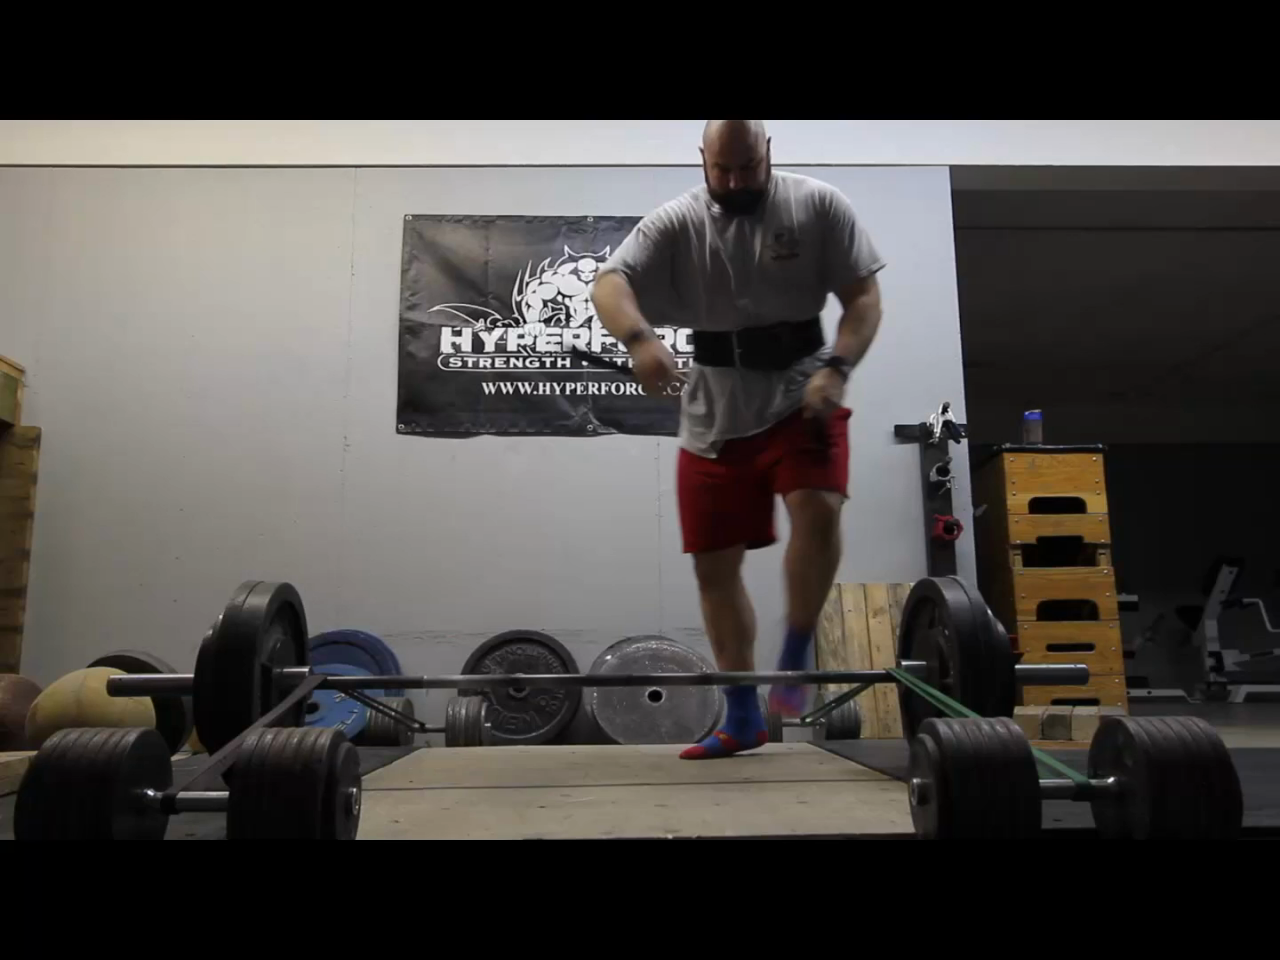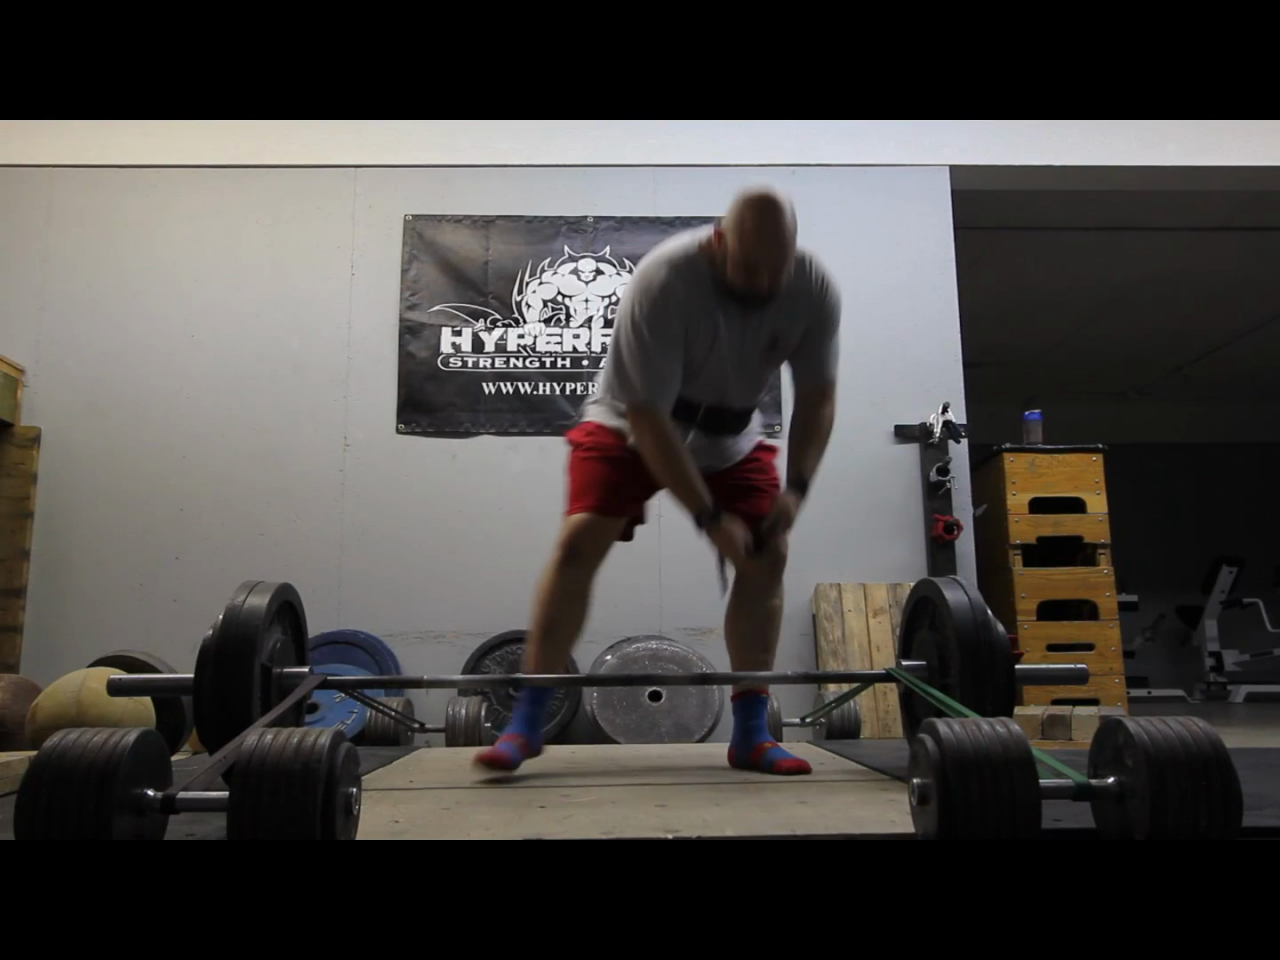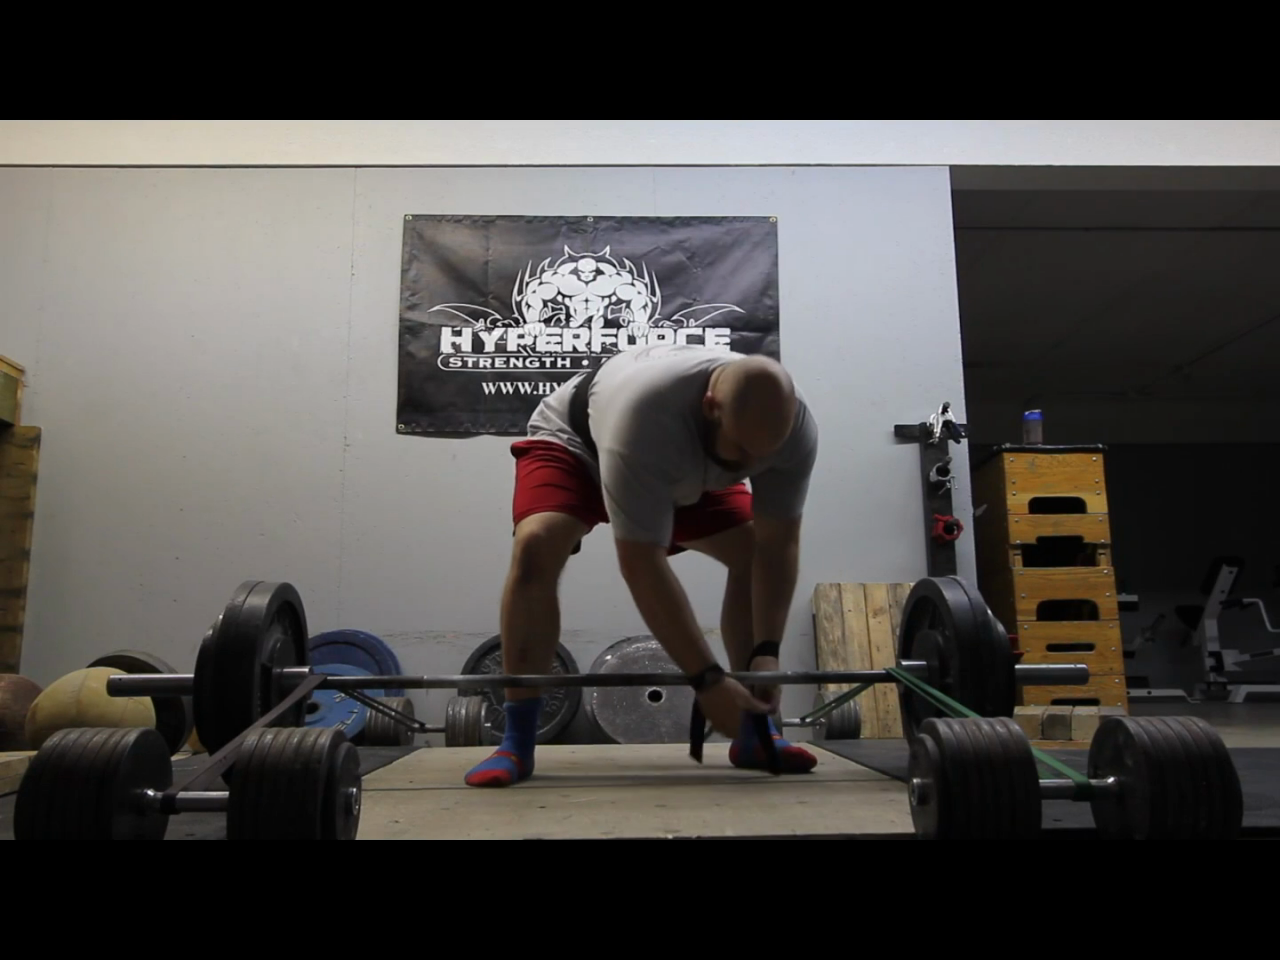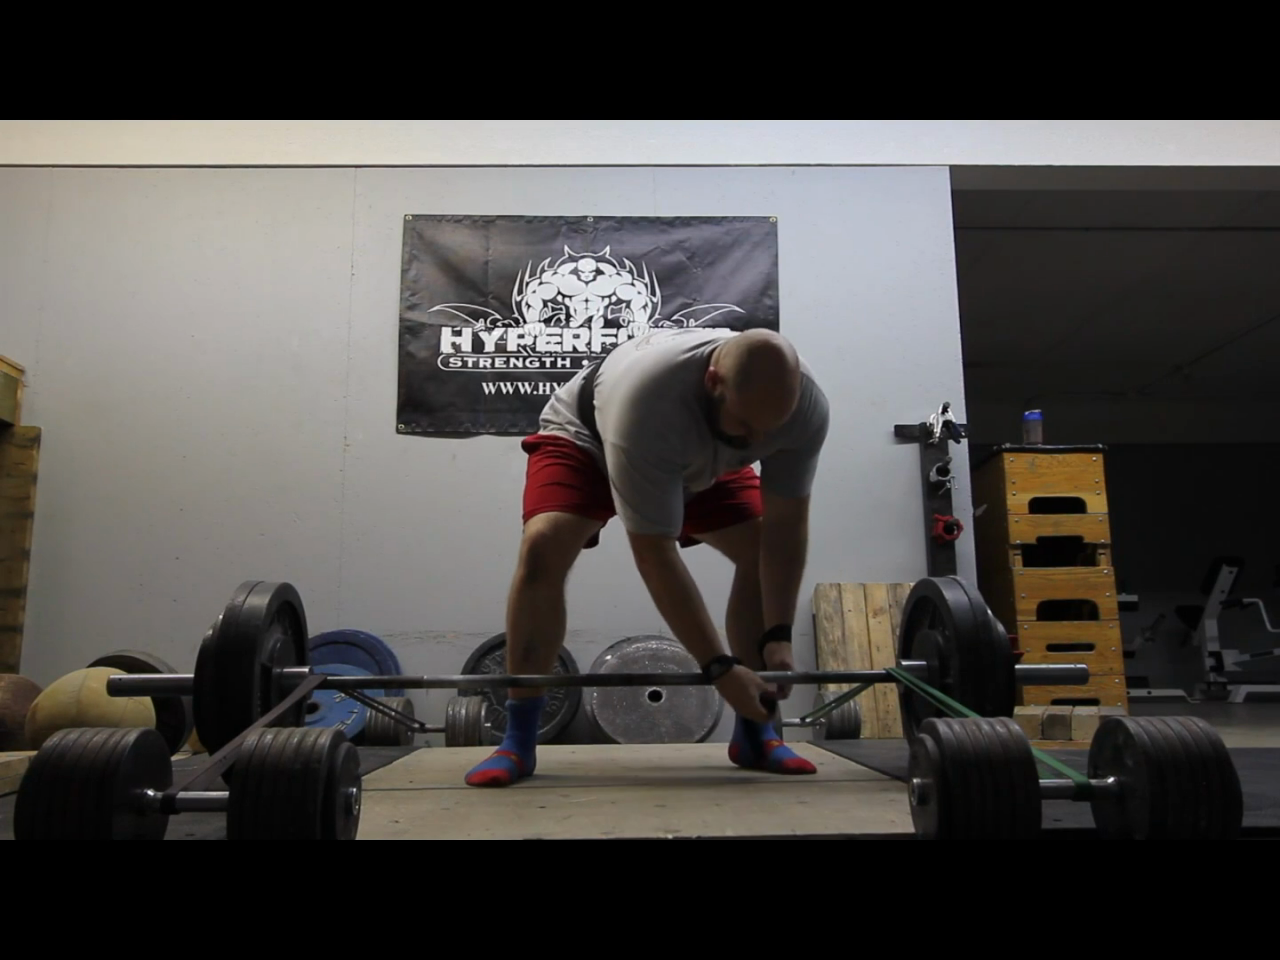
dt=0.4s
person 1, frame 1
left shoulder: (819, 206)
right shoulder: (676, 223)
left elbow: (864, 296)
right elbow: (612, 282)
left wrist: (833, 368)
right wrist: (638, 339)
left hip: (799, 406)
right hip: (715, 419)
left knee: (818, 512)
right knee: (715, 566)
left ankle: (793, 660)
right ankle: (740, 714)
person 1, frame 2
left shoulder: (815, 290)
right shoulder: (662, 283)
left elbow: (817, 400)
right elbow: (647, 418)
left wrist: (794, 491)
right wrist: (711, 517)
left hip: (731, 440)
right hip: (627, 424)
left knee: (768, 552)
right knee: (578, 542)
left ankle: (750, 733)
right ankle: (526, 723)
person 1, frame 3
left shoulder: (794, 428)
right shoulder: (646, 415)
left elbow: (777, 545)
right elbow: (642, 563)
left wrist: (767, 653)
right wrist: (708, 679)
right hip: (574, 441)
left knee: (753, 553)
right knee: (536, 546)
left ankle: (751, 735)
right ankle: (517, 742)
person 1, frame 4
left shoulder: (806, 405)
right shoulder: (649, 404)
left elbow: (784, 525)
right elbow: (655, 555)
left wrist: (778, 637)
right wrist: (721, 667)
right hip: (586, 434)
left knee: (764, 550)
right knee: (543, 545)
left ankle: (752, 732)
right ankle: (519, 740)
